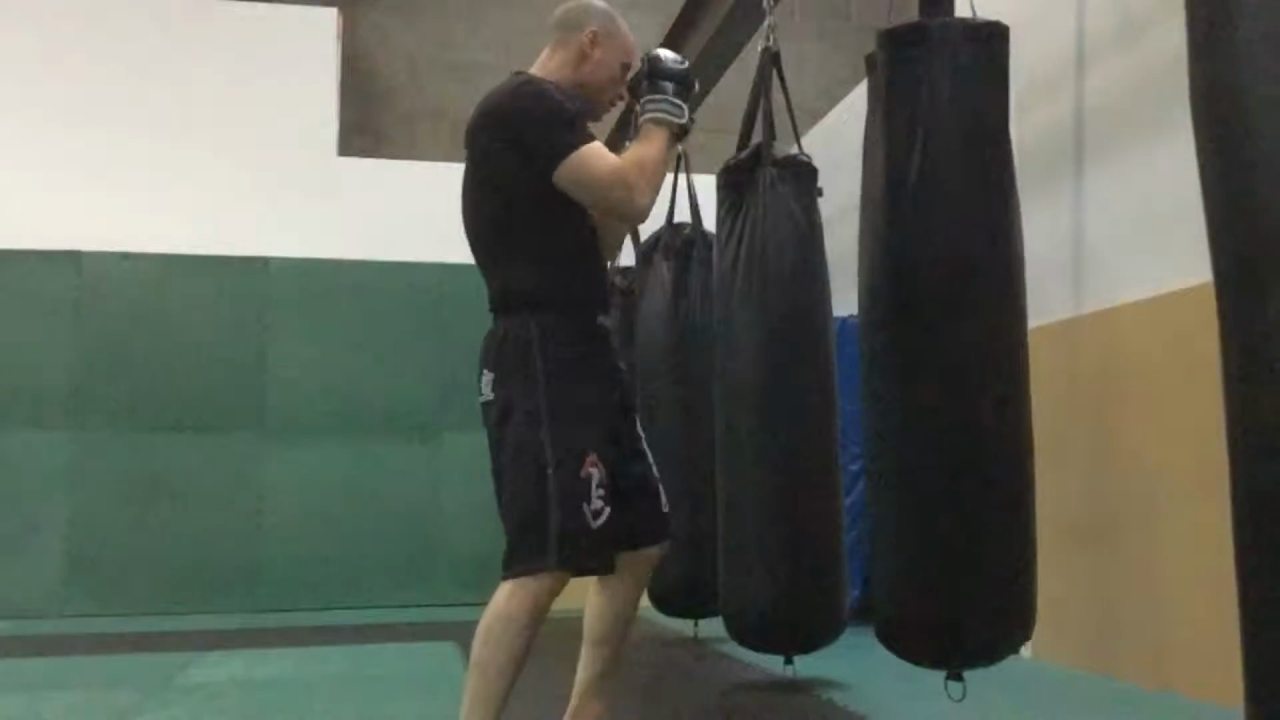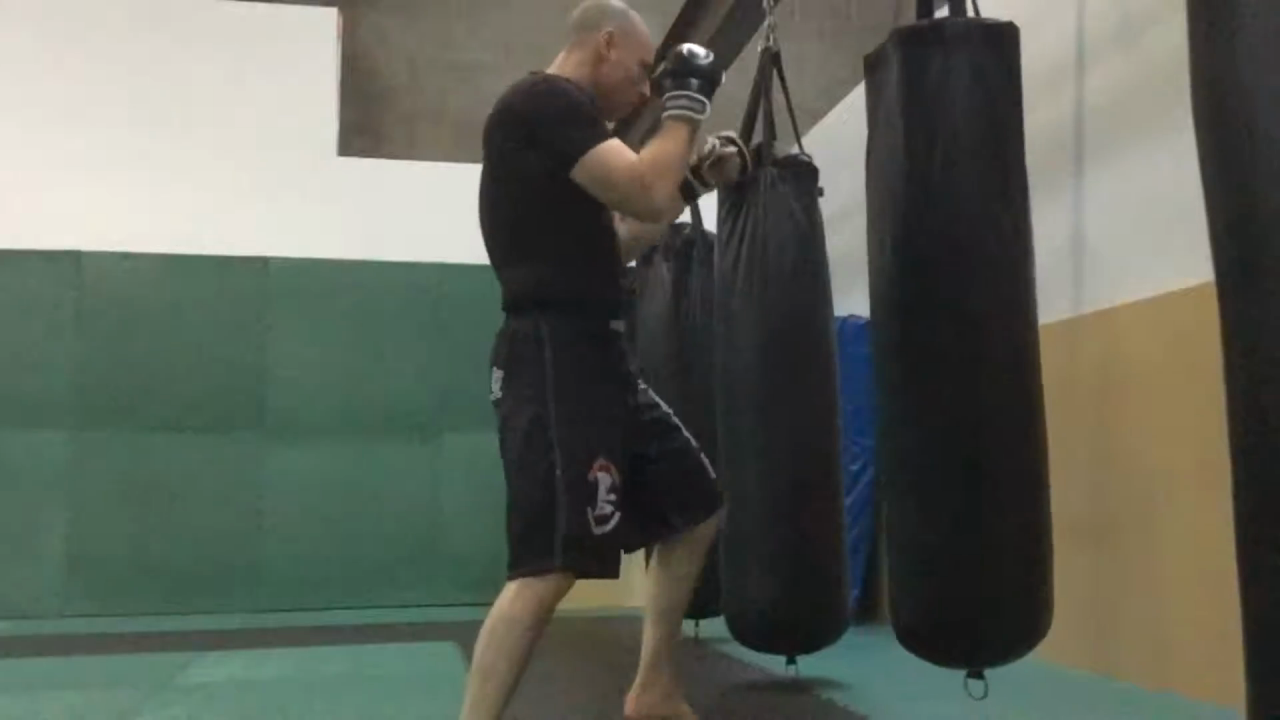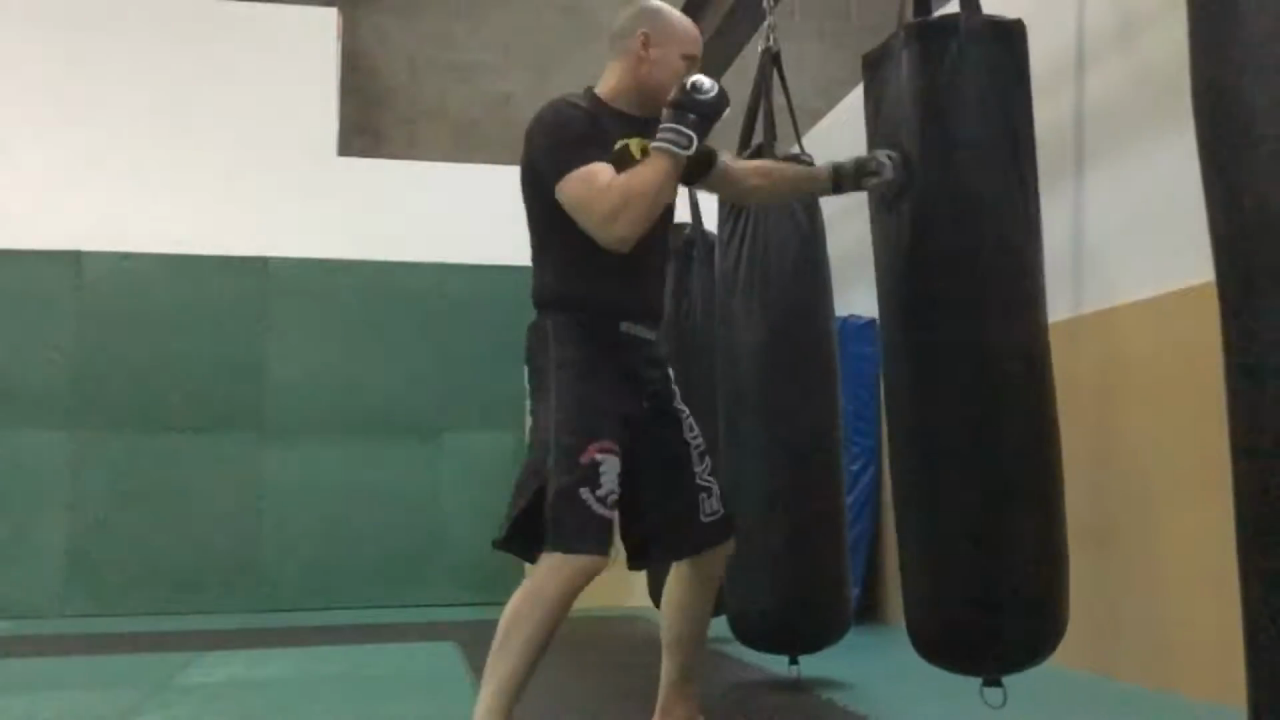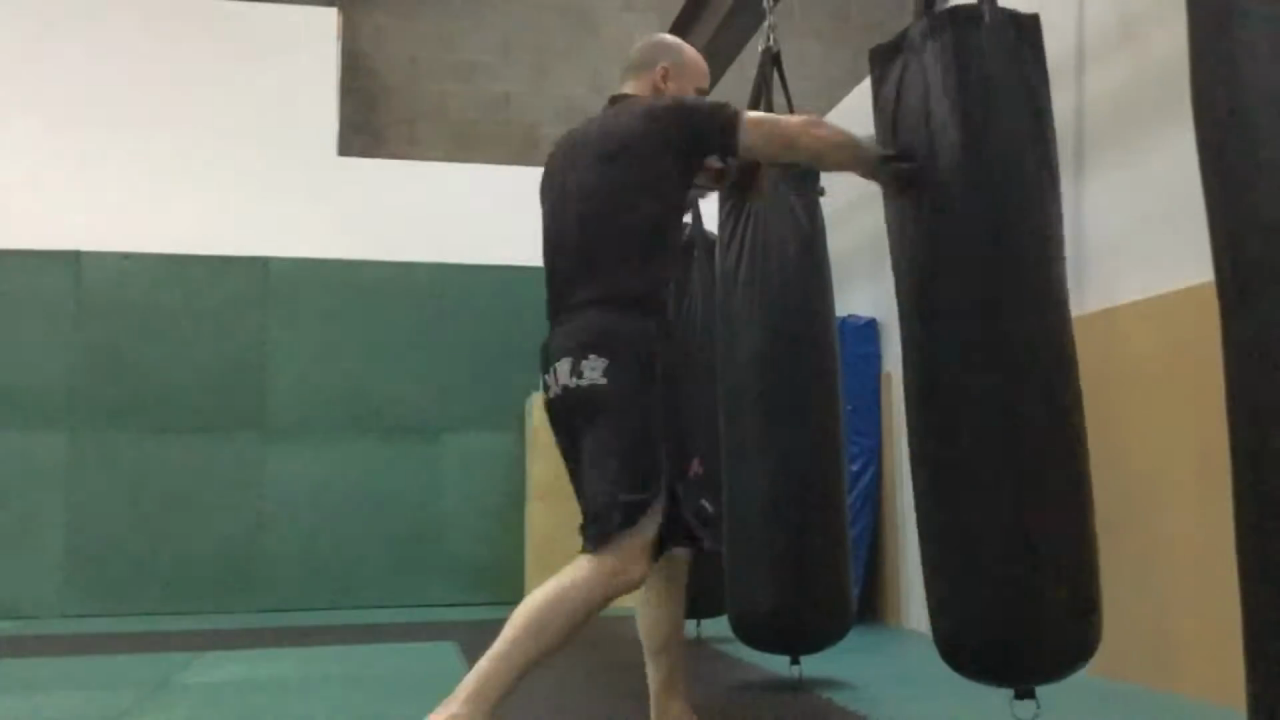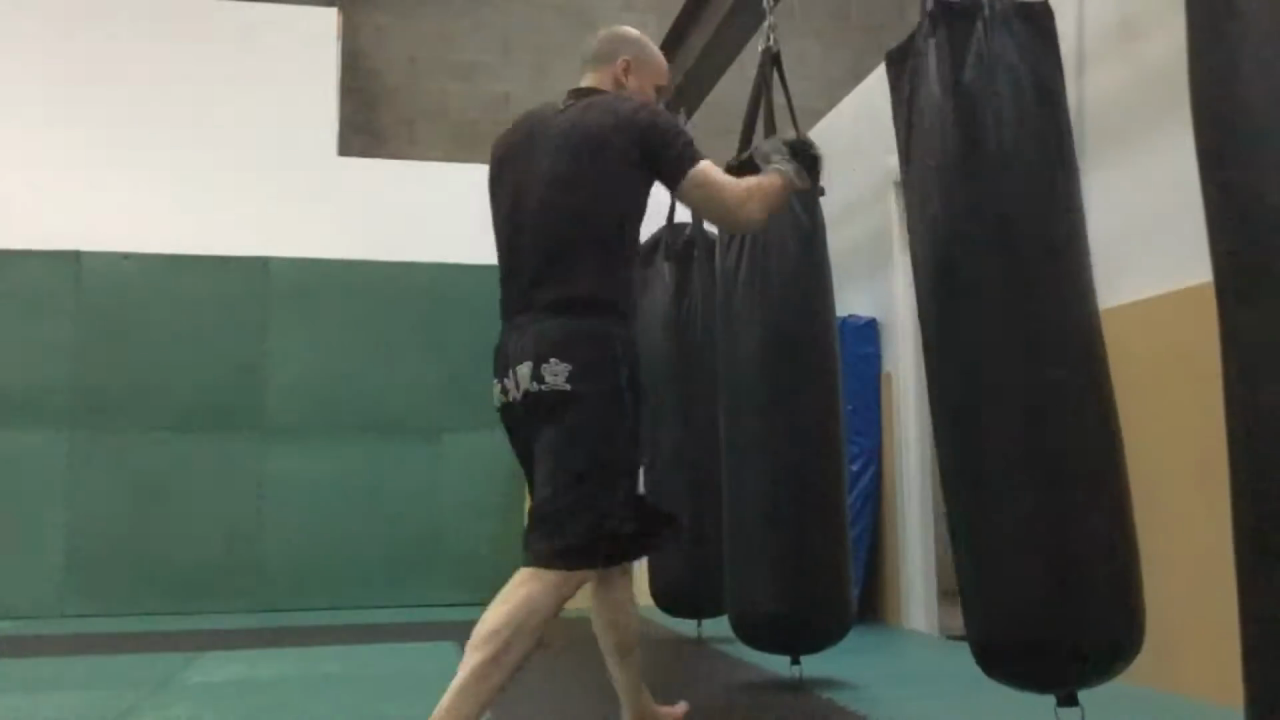
dt=0.2s
person 1, frame 1
left shoulder: (542, 123)
right shoulder: (525, 103)
left elbow: (604, 235)
right elbow: (630, 197)
left wrist: (654, 124)
right wrist: (664, 109)
left hip: (580, 355)
right hip: (543, 355)
left knee: (637, 544)
right knee: (545, 564)
person 1, frame 2
left shoulder: (562, 119)
right shoulder: (543, 102)
left elbow: (614, 244)
right elbow: (647, 194)
left wrist: (697, 180)
right wrist: (686, 103)
left hip: (594, 355)
right hip: (554, 355)
left knee: (696, 511)
right knee: (550, 567)
person 1, frame 3
left shoulder: (656, 130)
right shoulder: (566, 124)
left elbow: (738, 179)
right elbow: (616, 225)
left wrist: (839, 176)
right wrist: (680, 134)
left hip: (640, 359)
right hip: (582, 356)
left knee: (706, 545)
right knee: (573, 558)
person 1, frame 4
left shoulder: (578, 149)
right shoulder: (670, 122)
right elbow: (796, 137)
left wrist: (682, 172)
right wrist: (877, 157)
left hip: (586, 358)
right hip: (620, 355)
left knee: (667, 546)
right knee: (622, 558)
person 1, frame 5
left shoulder: (515, 139)
right shoulder: (632, 125)
right elbow: (739, 210)
right wrist: (789, 169)
left hip: (521, 360)
right hip: (582, 356)
left knee: (606, 549)
right knee: (557, 567)
